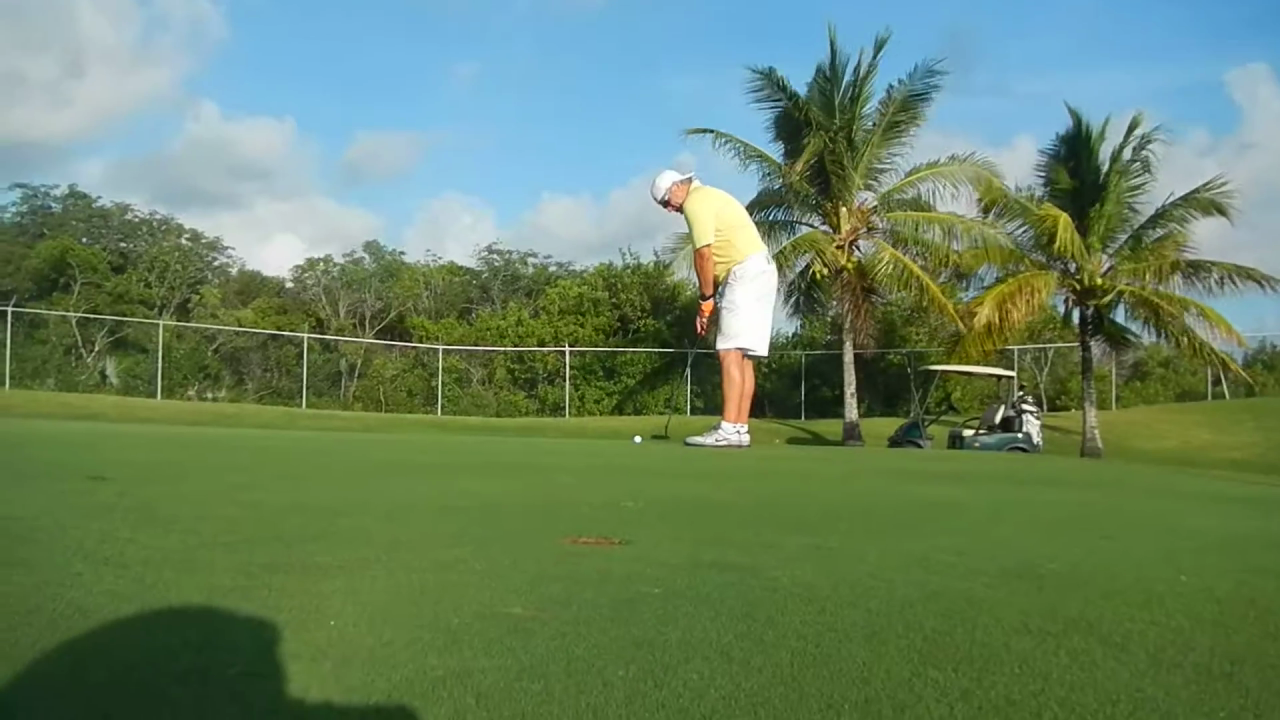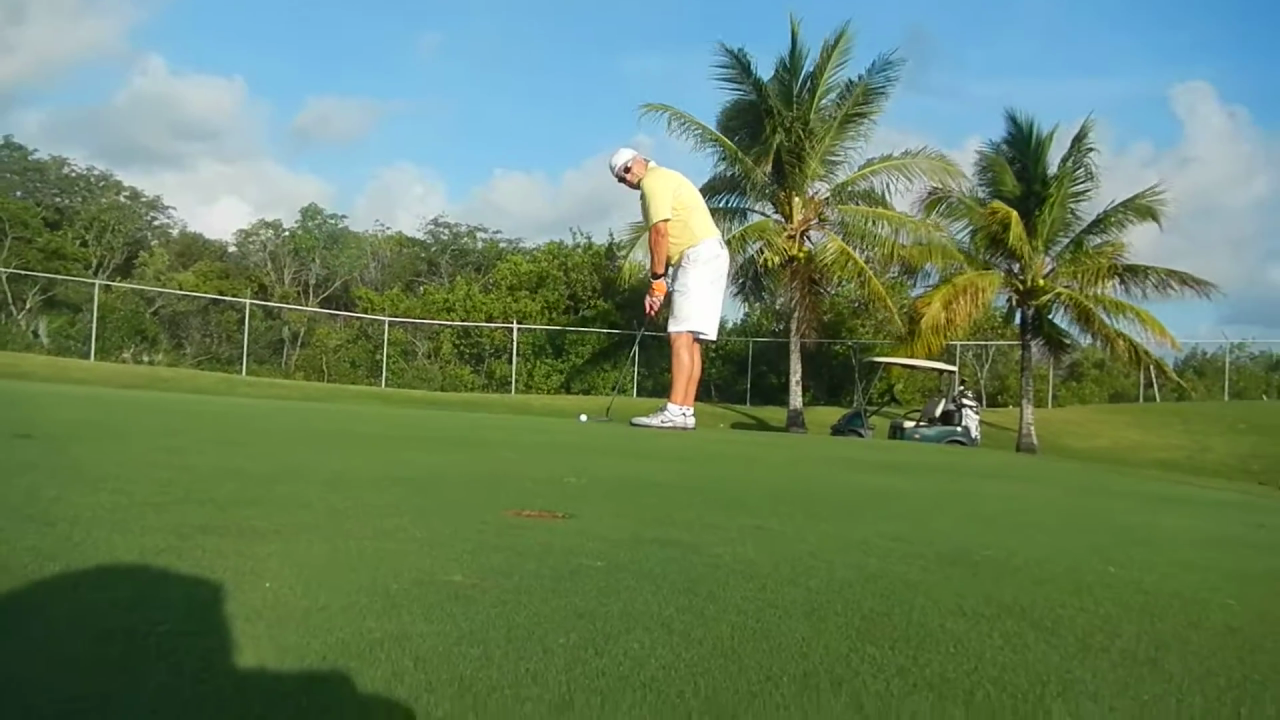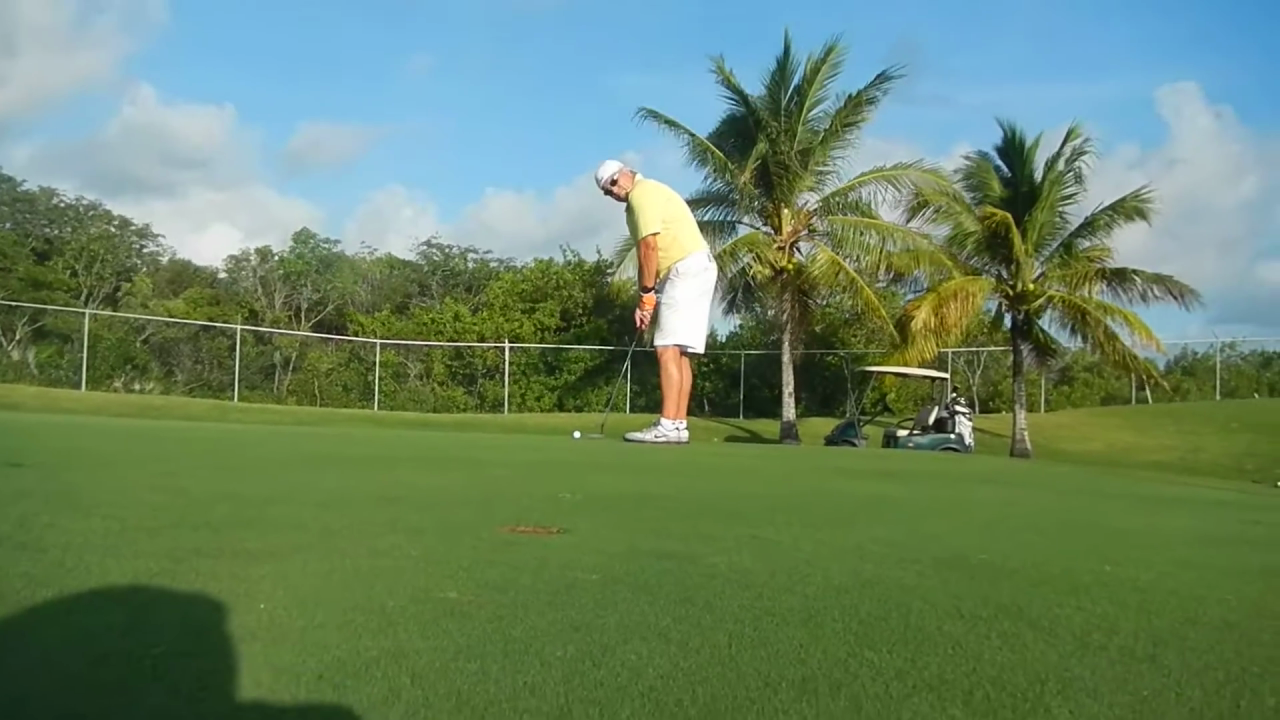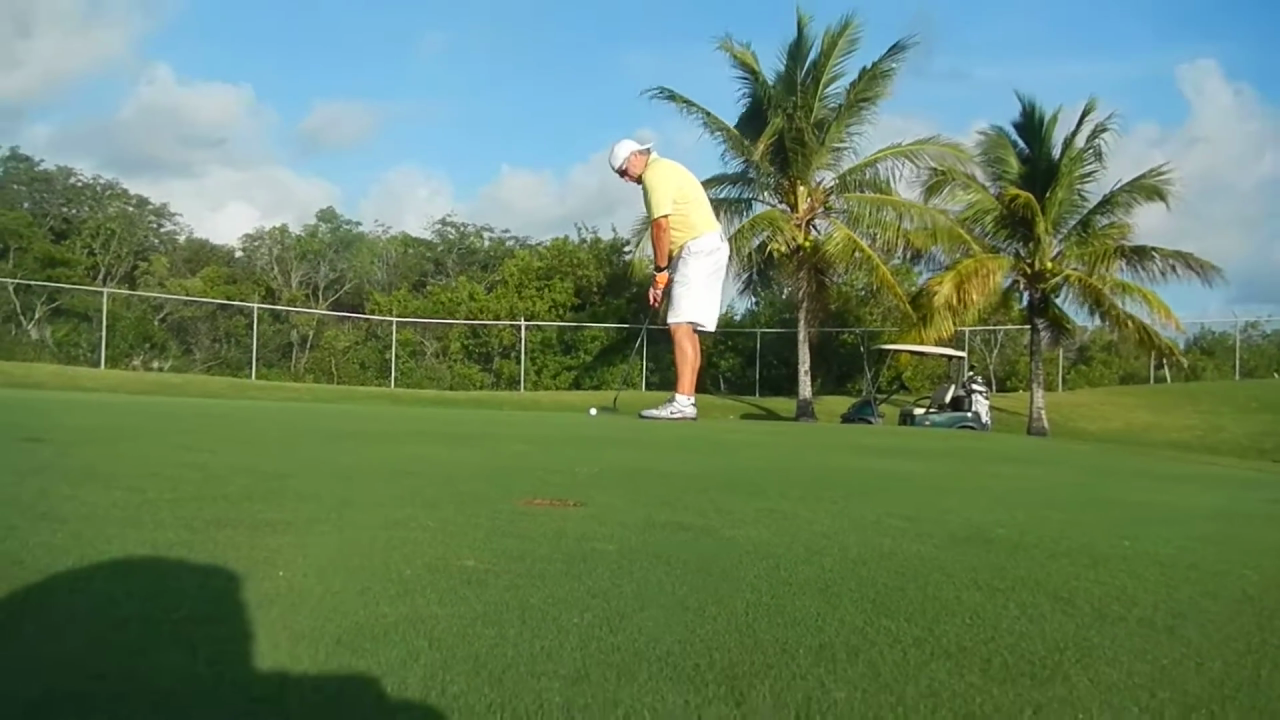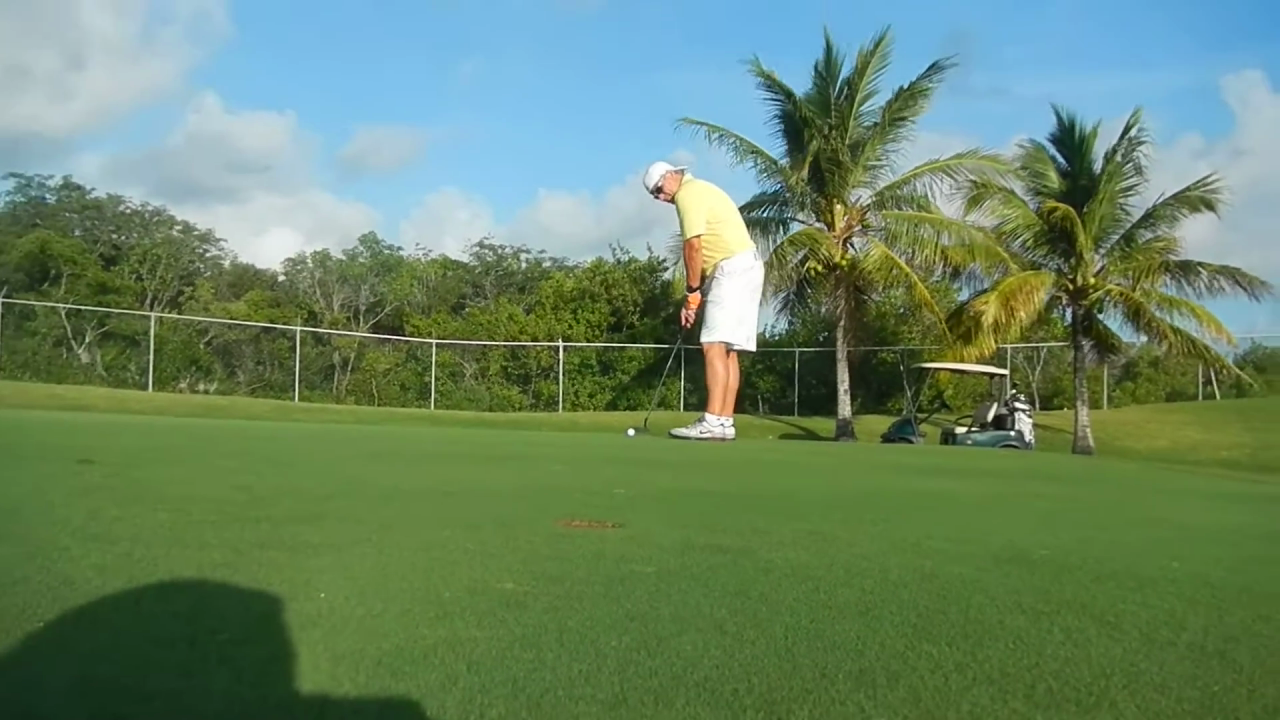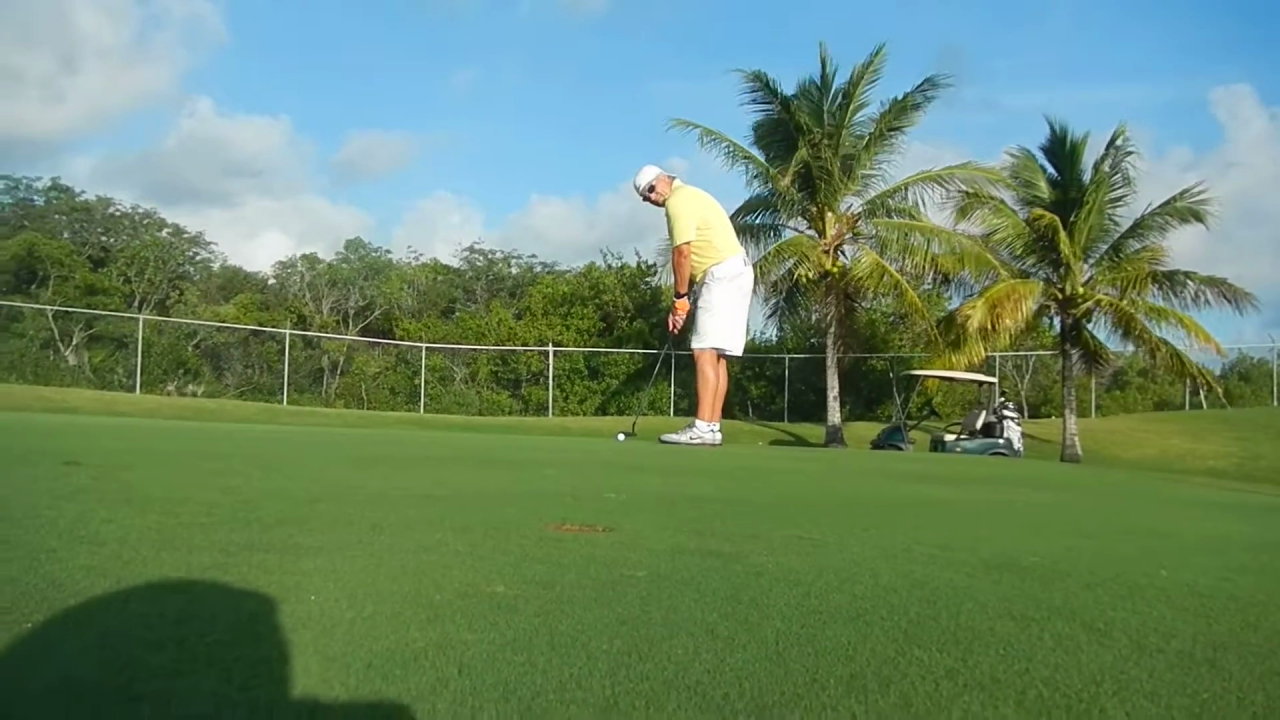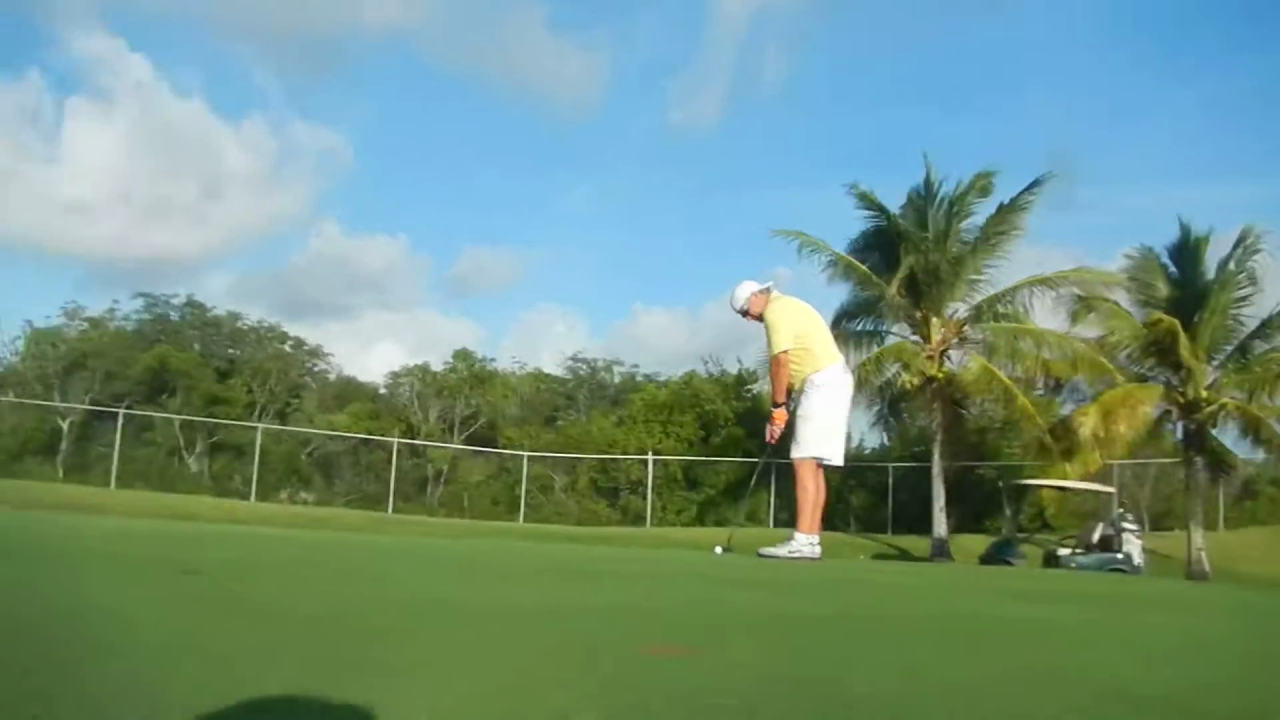
dt=0.5s
person 1, frame 1
left shoulder: (696, 201)
right shoulder: (705, 201)
left elbow: (704, 256)
right elbow: (712, 260)
left wrist: (705, 300)
right wrist: (708, 302)
left hip: (747, 273)
right hip: (755, 273)
left knee: (730, 352)
right knee: (742, 355)
left ankle: (729, 429)
right ankle: (740, 428)
person 1, frame 2
left shoulder: (654, 179)
right shoulder: (649, 193)
left elbow: (660, 232)
right elbow: (660, 240)
left wrist: (656, 280)
right wrist: (655, 287)
left hip: (700, 256)
right hip: (698, 259)
left knee: (681, 334)
right knee: (690, 338)
left ankle: (674, 411)
right ankle: (685, 411)
person 1, frame 3
left shoulder: (642, 192)
right shoulder: (633, 208)
left elbow: (650, 246)
right elbow: (645, 255)
left wrist: (647, 293)
right wrist: (644, 299)
left hip: (688, 269)
right hip: (684, 272)
left knee: (668, 347)
right knee: (678, 350)
left ankle: (668, 426)
right ankle: (678, 425)
person 1, frame 4
left shoulder: (655, 172)
right shoulder: (659, 173)
left elbow: (661, 227)
right elbow: (667, 229)
left wrist: (659, 272)
right wrist: (663, 273)
left hip: (701, 248)
right hip: (702, 250)
left knee: (681, 324)
right knee: (687, 327)
left ankle: (681, 402)
right ankle: (686, 402)
person 1, frame 5
left shoulder: (688, 192)
right shoulder: (697, 192)
left elbow: (693, 247)
right elbow: (703, 249)
left wrist: (692, 292)
right wrist: (694, 294)
left hip: (733, 268)
right hip: (739, 268)
left knee: (714, 345)
right knee: (727, 347)
left ankle: (713, 421)
right ankle: (724, 421)
person 1, frame 6
left shoulder: (678, 199)
right shoulder: (685, 199)
left elbow: (683, 254)
right elbow: (692, 255)
left wrist: (680, 299)
right wrist: (683, 300)
left hip: (724, 274)
right hip: (727, 275)
left knee: (706, 351)
right knee: (715, 354)
left ankle: (702, 428)
right ankle: (712, 427)
person 1, frame 7
left shoulder: (775, 309)
right shoulder: (784, 307)
left elbow: (780, 362)
right elbow: (791, 363)
left wrist: (777, 408)
right wrist: (780, 409)
left hip: (822, 382)
right hip: (827, 382)
left knee: (805, 461)
right knee: (813, 464)
left ankle: (803, 540)
right ankle: (810, 539)
